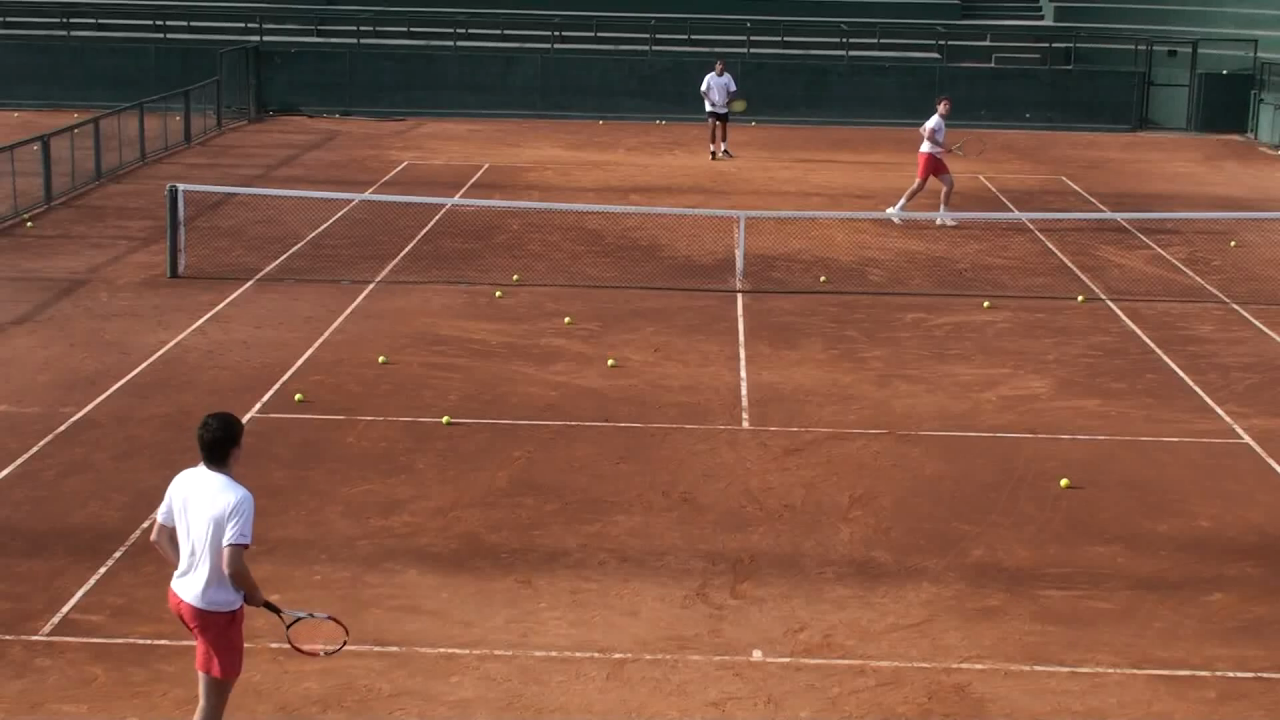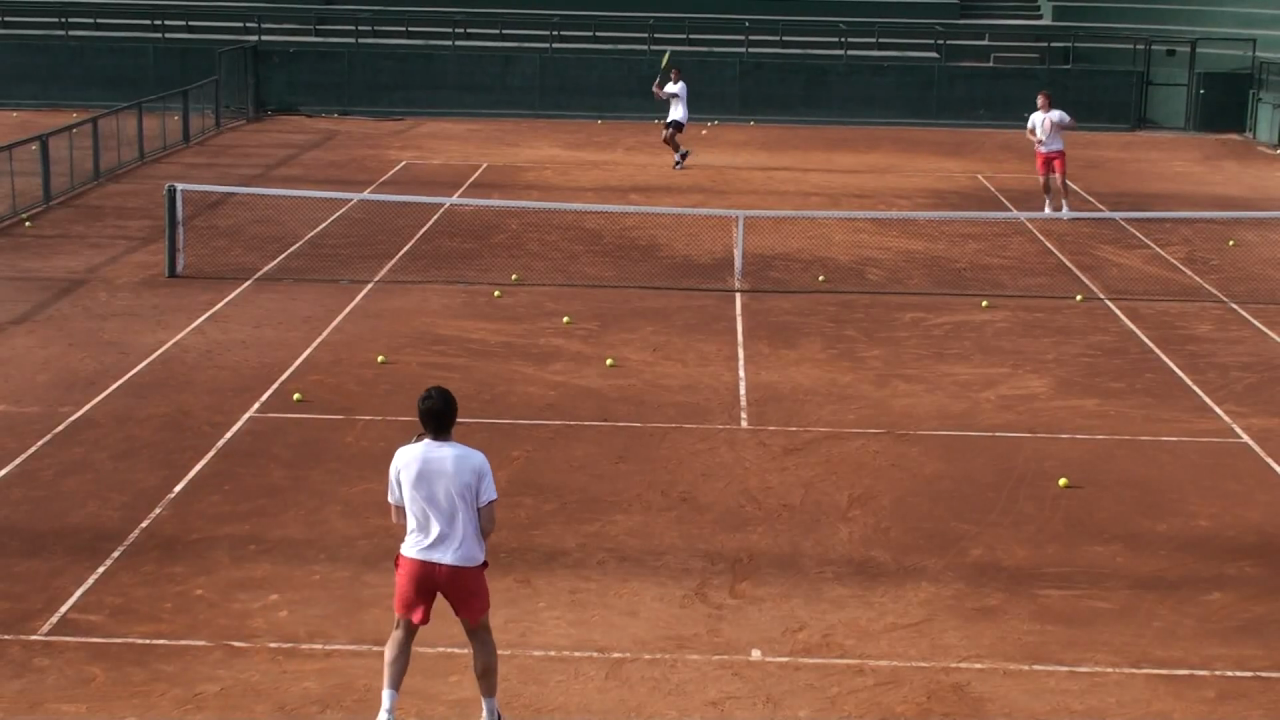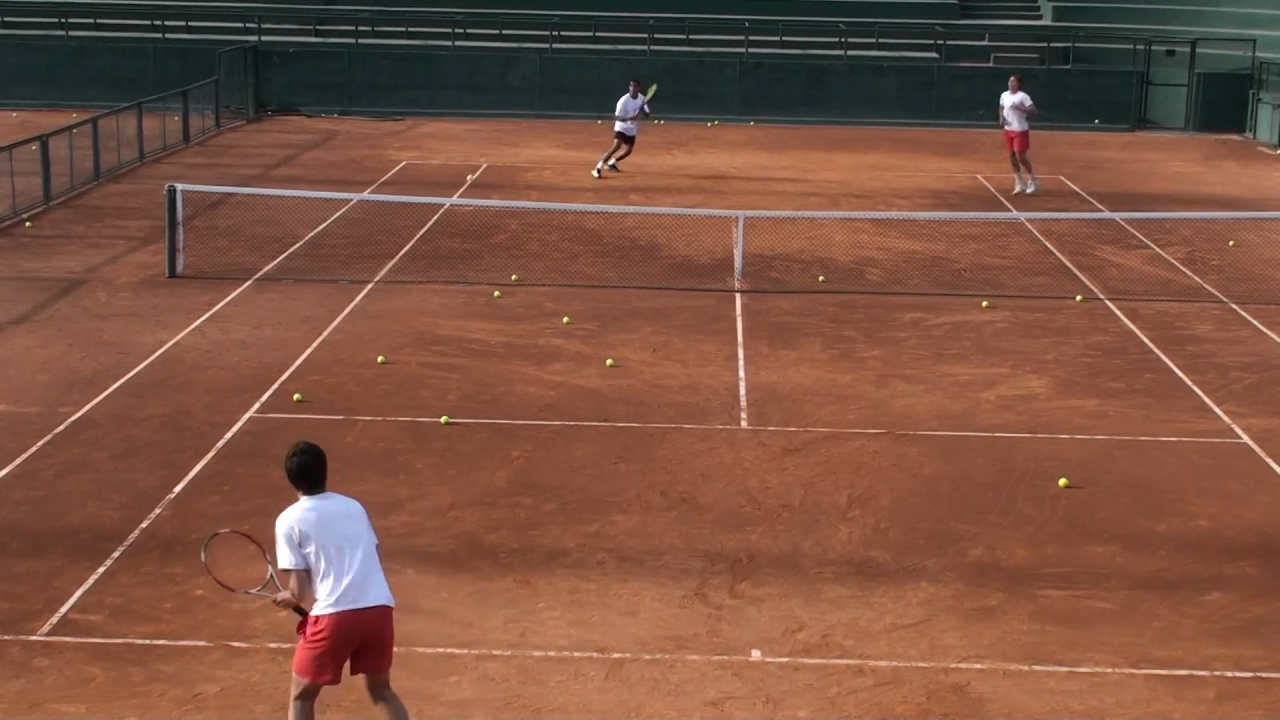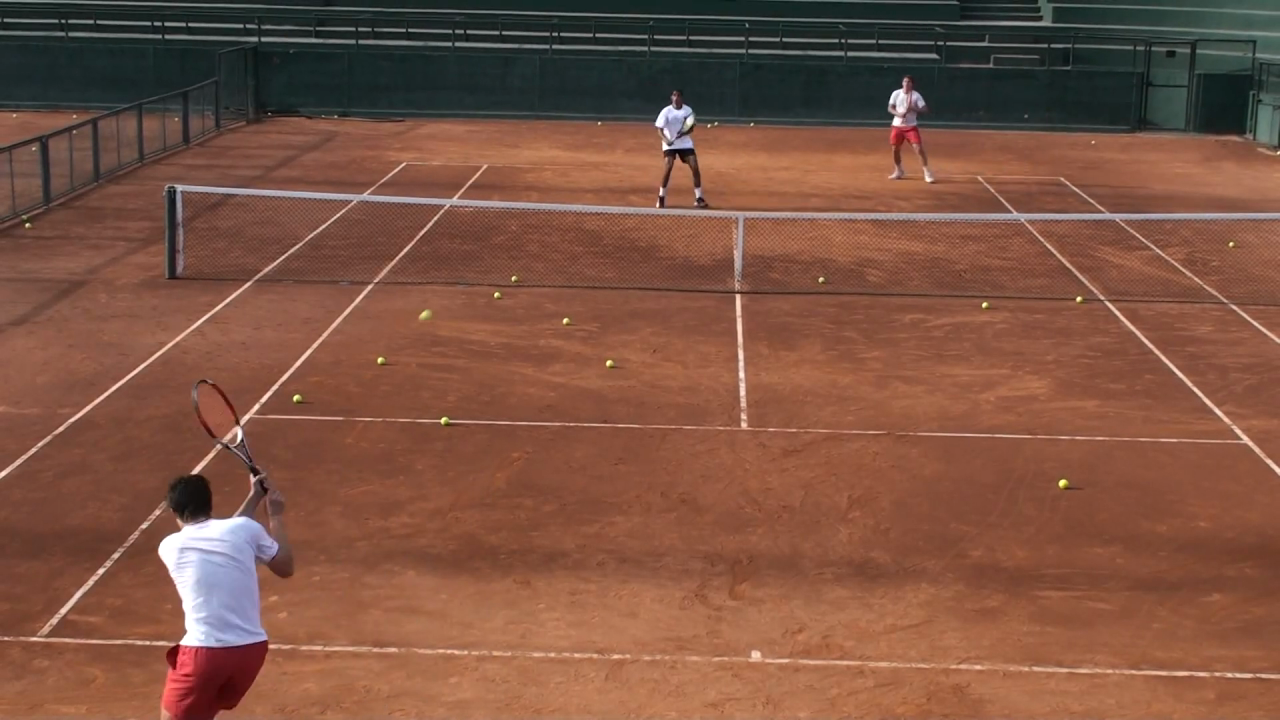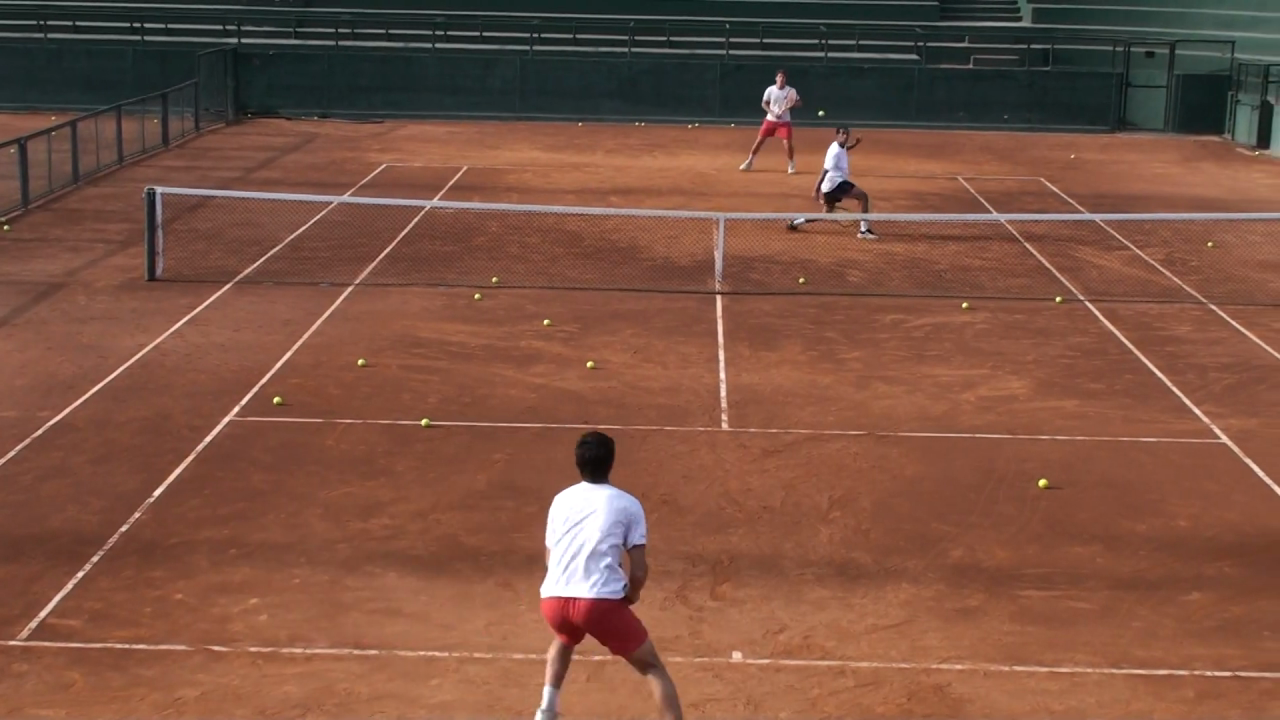
dt=1s
person 1, frame 1
left shoulder: (182, 481)
right shoulder: (238, 498)
left elbow: (158, 536)
right elbow: (232, 566)
right wrist: (254, 593)
left hip: (182, 595)
right hip: (216, 607)
person 1, frame 2
left shoulder: (403, 457)
right shoulder: (475, 461)
left elbow: (398, 516)
right elbow: (487, 524)
left hip: (415, 561)
right hip: (464, 564)
left knee: (402, 633)
right knee: (480, 635)
person 1, frame 3
left shoulder: (288, 521)
right shoulder: (353, 507)
left elbow: (298, 590)
left wrist: (286, 600)
left hip: (334, 618)
right hip: (379, 611)
left knee: (301, 696)
right knee: (380, 692)
person 1, frame 4
left shoulder: (169, 547)
right shoulder: (245, 528)
right elbow: (285, 569)
left wrist: (253, 499)
right wrist: (275, 515)
left hip: (202, 655)
right hip: (250, 650)
person 1, frame 5
left shoulder: (561, 501)
right shoulder: (628, 505)
right elbow: (639, 568)
right wrist: (633, 593)
left hip: (553, 600)
right hip: (600, 602)
left knee: (564, 640)
right knee: (653, 668)
